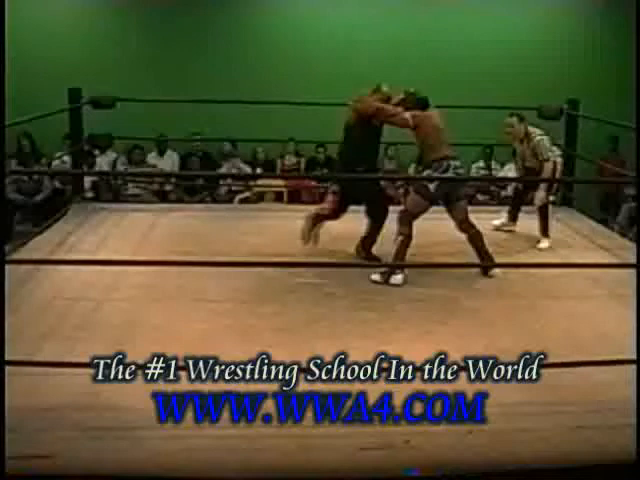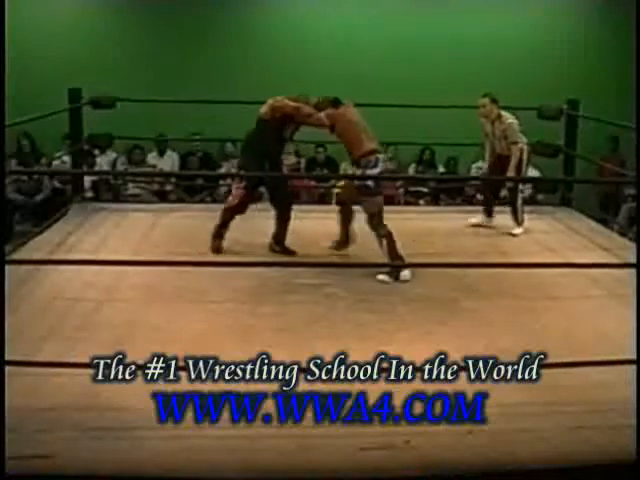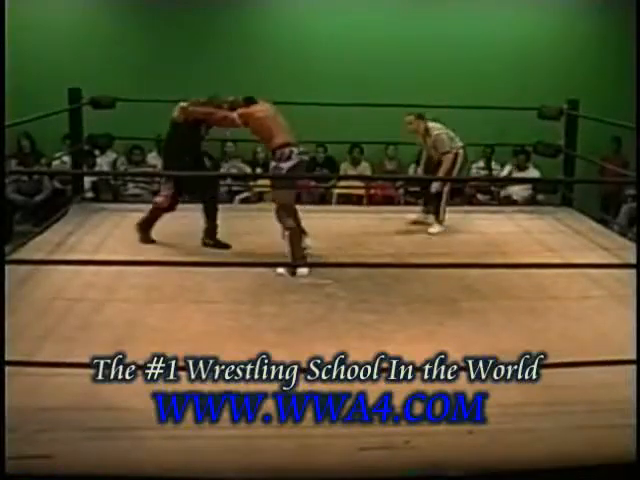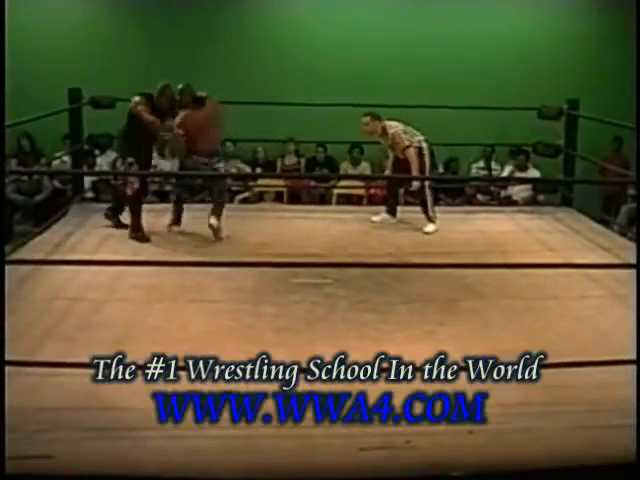
dt=1s
person 1, frame 1
left shoulder: (417, 116)
right shoulder: (432, 112)
left elbow: (386, 116)
left wrist: (373, 107)
left hip: (438, 171)
right hip: (455, 170)
left knee: (406, 218)
right knee: (464, 222)
left ankle: (396, 271)
right ankle: (488, 264)
person 1, frame 2
left shoulder: (334, 114)
right shoulder: (348, 109)
left hip: (368, 166)
right hip: (371, 162)
left knee: (375, 220)
right knee: (343, 197)
left ankle: (399, 267)
right ankle: (345, 240)
person 1, frame 3
left shoulder: (247, 113)
right shoulder: (264, 105)
left elbow: (220, 119)
left wrist: (192, 111)
left hip: (285, 157)
right hip: (295, 155)
left knee: (283, 212)
right knee: (286, 205)
left ankle: (299, 264)
right ankle: (302, 238)
person 1, frame 4
left shoulder: (184, 118)
right shoulder: (212, 106)
left hip: (193, 159)
right hip: (213, 159)
left knee: (180, 189)
right knee: (219, 191)
left ankle: (175, 222)
right ankle: (215, 218)
person 2, frame 1
right shoulder: (358, 107)
left hip: (367, 172)
right hip: (347, 170)
left knee: (380, 210)
right knee: (332, 210)
left ankle: (364, 249)
right ankle: (315, 220)
person 2, frame 2
left shoulder: (298, 115)
right shoulder: (275, 106)
left elbow: (317, 119)
right elbow: (299, 109)
left hip: (272, 161)
right hip: (252, 158)
left knee: (285, 201)
right knee: (239, 200)
left ankle: (277, 242)
right ankle: (218, 235)
person 2, frame 3
right shoulder: (184, 109)
left hip: (193, 158)
right hip: (174, 158)
left knee: (210, 194)
right knee: (170, 198)
left ankle: (210, 236)
right ankle: (144, 226)
person 2, frame 4
left shoulder: (165, 108)
right shoulder: (141, 102)
right elbow: (152, 122)
right wrist: (170, 129)
left hip: (145, 147)
right hip: (131, 146)
left knee: (140, 184)
right knee: (136, 185)
left ankle: (113, 212)
right ankle: (135, 229)
person 3, frame 1
left shoulder: (538, 139)
right shoulder: (514, 137)
left elbow: (548, 164)
right elbow: (520, 157)
left wrist: (542, 188)
right wrist: (521, 176)
left hip: (552, 164)
right hip: (532, 166)
left knee: (542, 200)
right knee: (518, 192)
left ankle: (545, 237)
right ankle: (509, 221)
person 3, frame 2
left shoulder: (509, 122)
right shoulder: (485, 121)
left elbow: (516, 148)
left wrist: (511, 171)
right wrist: (487, 163)
left hip: (517, 154)
right hip: (500, 155)
left knee: (513, 189)
right knee: (488, 185)
left ankle: (519, 224)
right ankle: (486, 217)
person 3, frame 3
left shoulder: (437, 133)
right shoulder: (420, 133)
left elbow: (448, 156)
right elbow: (426, 150)
left wrist: (438, 178)
right wrist: (421, 169)
left hip: (454, 155)
right hip: (438, 156)
left knee: (440, 188)
left ankle: (439, 223)
right ankle: (426, 214)
person 3, frame 4
left shoulder: (394, 131)
right shoulder: (381, 132)
left elbow: (410, 151)
left wrist: (415, 176)
right wrist: (389, 169)
left hip: (418, 150)
right hip: (402, 153)
left knee: (421, 186)
right knee: (392, 181)
left ankle: (431, 221)
right ankle: (390, 213)
